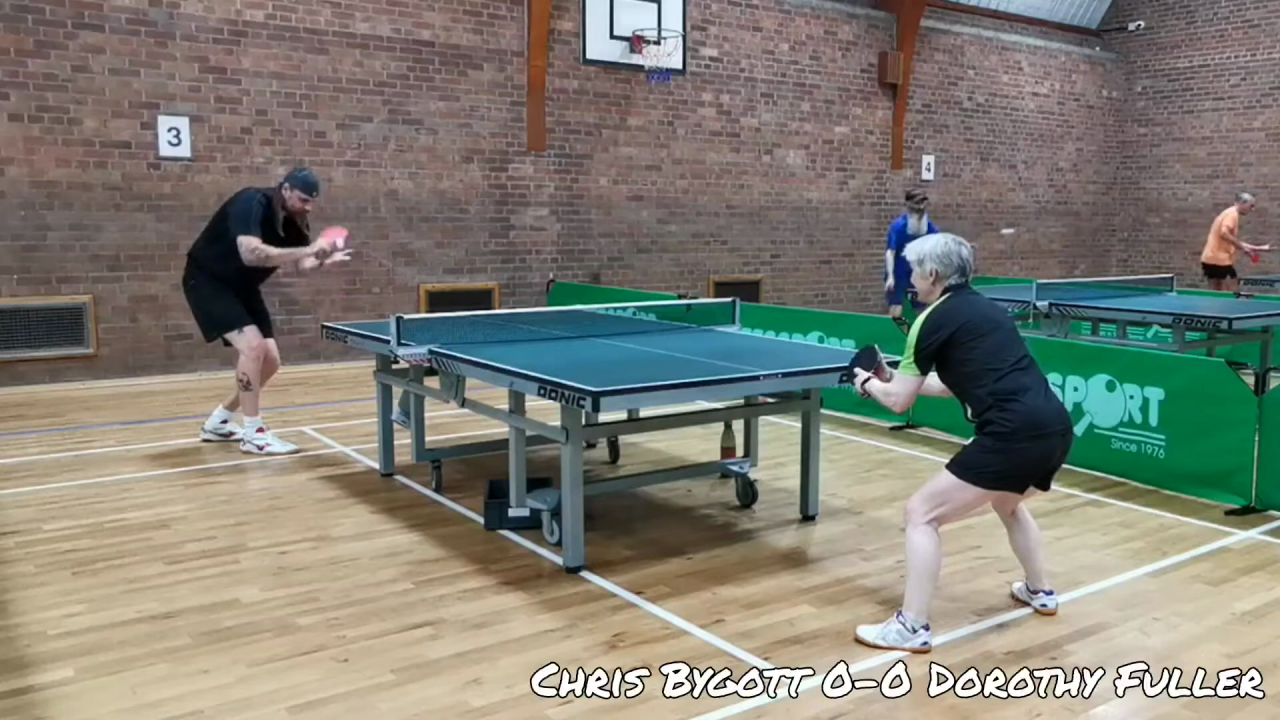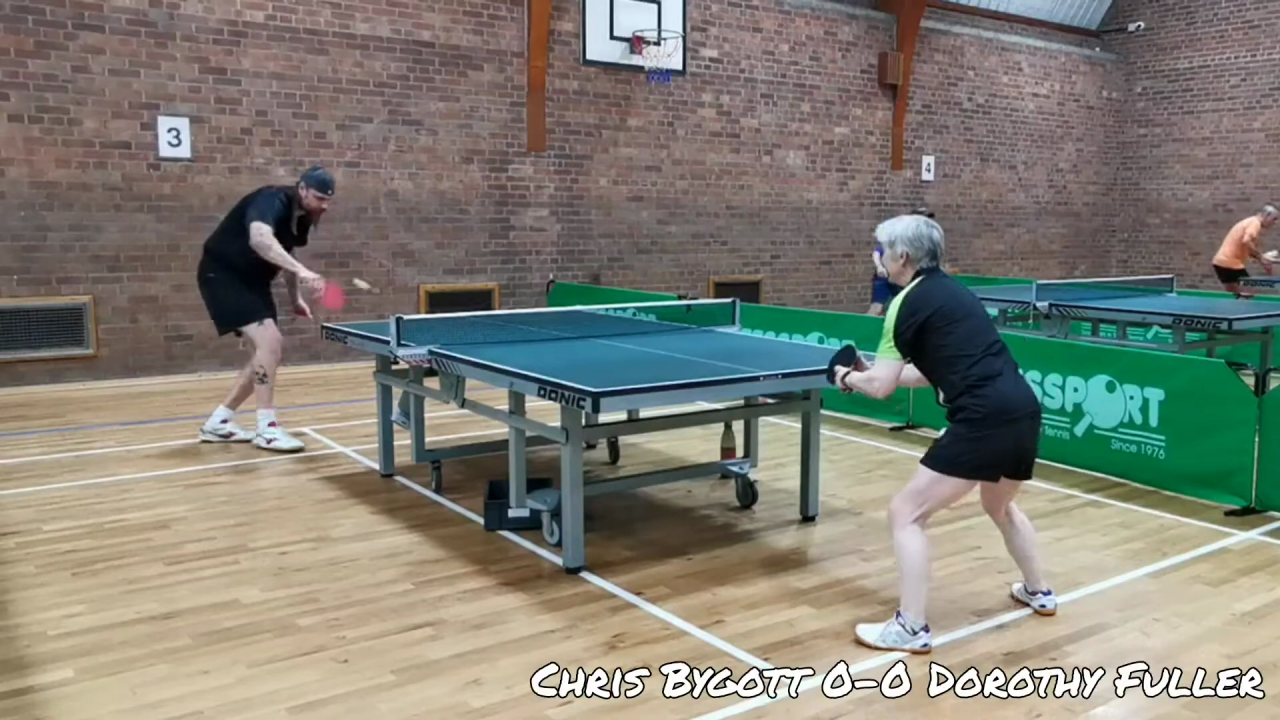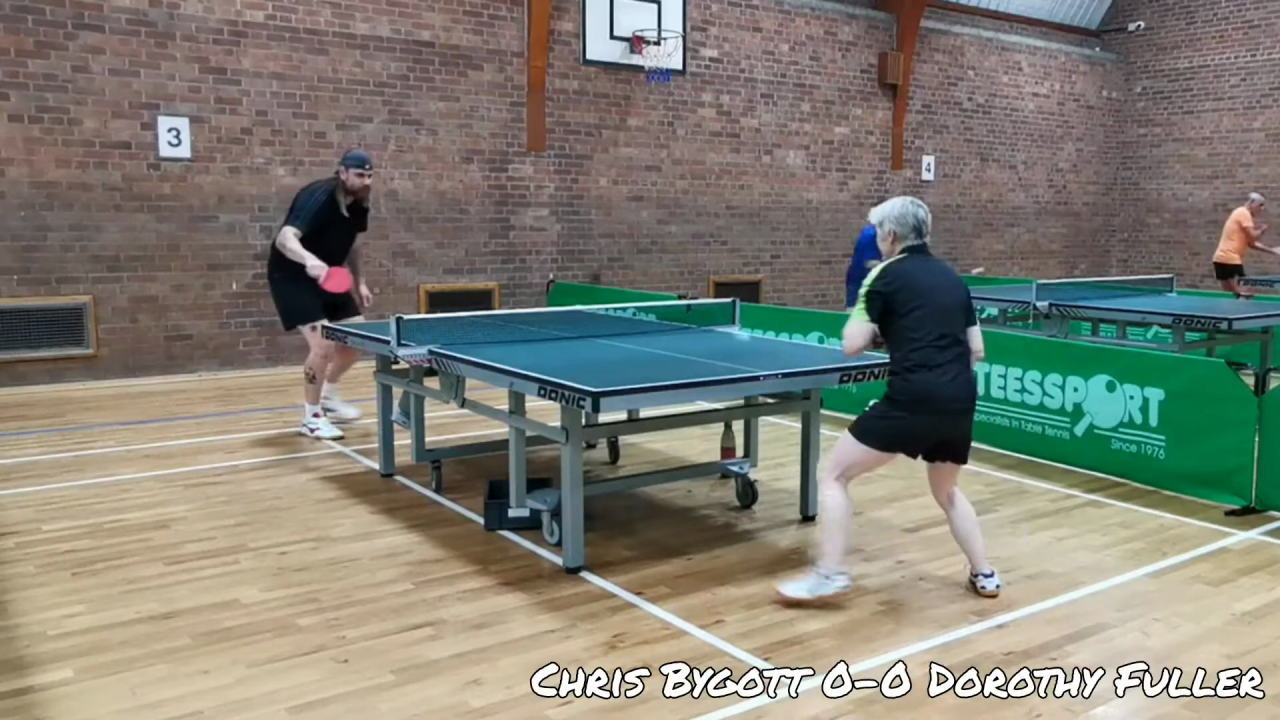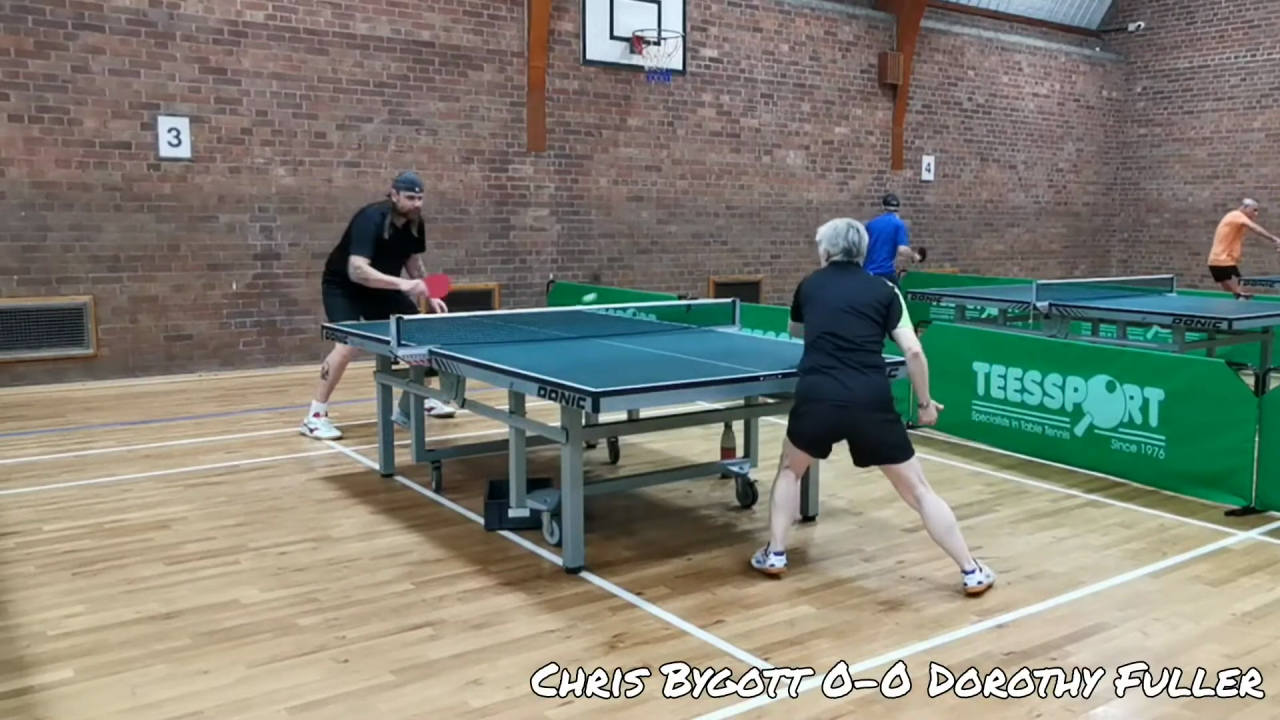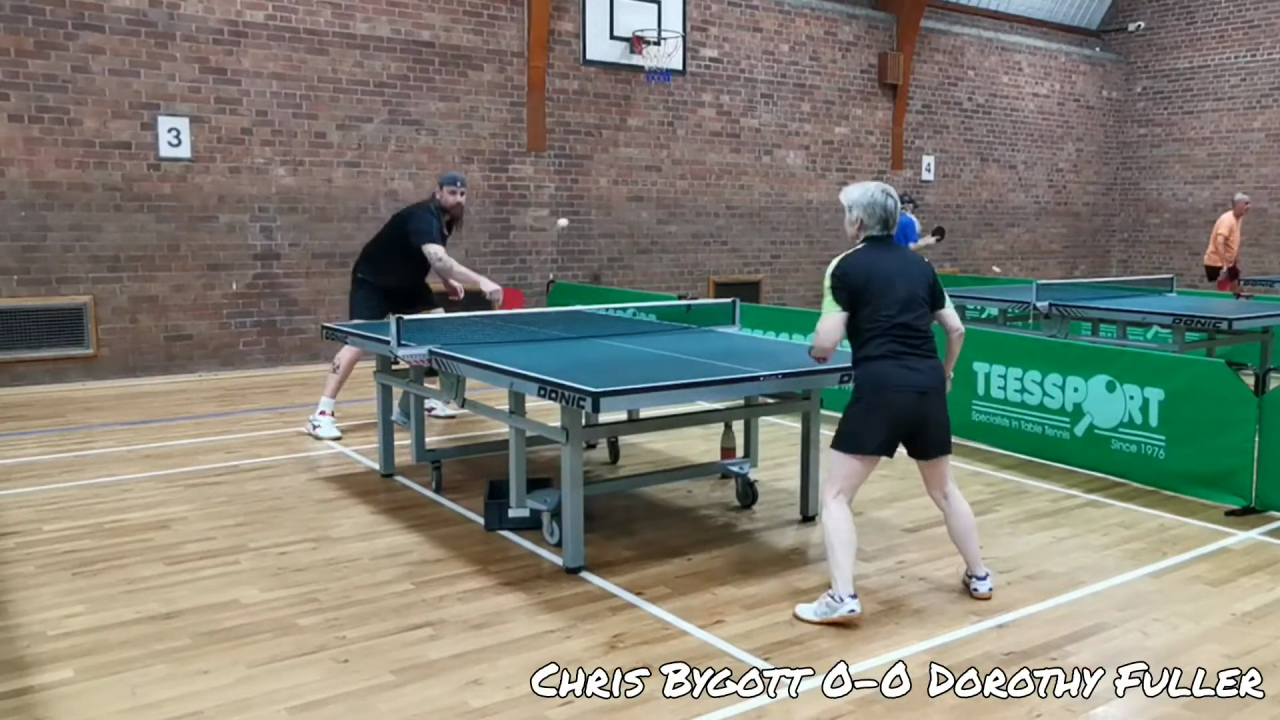
dt=0.5s
person 1, frame 1
left shoulder: (935, 319)
right shoulder: (983, 309)
left elbow: (898, 401)
left wrist: (867, 383)
right wrist: (894, 377)
left hip: (1015, 435)
right hip: (1056, 428)
left knee: (921, 513)
right knee: (1007, 503)
left ankle: (912, 627)
right ankle: (1040, 591)
person 1, frame 2
left shoulder: (910, 301)
right shoulder: (952, 291)
left elbow: (880, 387)
left wrist: (849, 378)
right wrist: (872, 371)
left hip: (985, 420)
right hip: (1023, 411)
left knee: (905, 514)
right knee: (1000, 506)
left ankle: (912, 628)
right ankle: (1040, 593)
person 1, frame 3
left shoulder: (886, 276)
right shoulder: (954, 279)
left elbow: (852, 345)
right elbow: (976, 351)
left wrist: (878, 332)
left hip: (911, 399)
right hip: (960, 401)
left knee: (833, 474)
right knee: (946, 491)
left ankle: (828, 574)
right ankle: (984, 575)
person 1, frame 4
left shoulder: (809, 287)
right shoulder: (884, 291)
right elbow: (913, 351)
right wrist: (925, 402)
left hip: (817, 398)
right hip: (872, 402)
left knee: (789, 470)
right knee: (917, 491)
left ankle: (775, 554)
right ankle: (971, 571)
person 1, frame 5
left shoulder: (847, 267)
right shoulder: (920, 265)
left elbow: (828, 341)
right elbow: (956, 329)
left wrist: (819, 352)
right wrist: (944, 373)
left hip: (880, 392)
right hip: (928, 390)
left knee: (835, 495)
right knee: (944, 490)
left ankle: (842, 597)
right ankle: (979, 576)
person 2, frame 1
left shoulder: (295, 220)
right shoulder: (252, 203)
left elbow: (303, 262)
right elbow: (251, 254)
left wrist: (323, 259)
right wrist: (308, 250)
left hip: (243, 287)
right hip: (207, 281)
left knee: (270, 360)
right knee: (253, 347)
left ankle: (218, 422)
right ankle: (254, 432)
person 2, frame 2
left shoulder: (304, 216)
right shoulder: (274, 201)
right elbow: (259, 238)
left wrist: (296, 297)
right wrist: (300, 270)
left hip: (250, 279)
right hip: (222, 275)
left knee: (265, 353)
right knee: (270, 341)
left ankle: (218, 422)
right ankle: (267, 427)
person 2, frame 3
left shoulder: (360, 204)
right shoulder: (318, 197)
right elbow: (284, 239)
left wrist: (359, 281)
right wrist: (310, 260)
left hip: (325, 278)
right hip: (291, 276)
right knee: (323, 345)
left ankle: (328, 394)
right ankle: (312, 416)
person 2, frame 4
left shoulder: (415, 224)
right shoulder: (370, 220)
left elbow: (413, 261)
right elbow: (357, 271)
left wrist: (430, 296)
right wrist: (402, 284)
left hip: (384, 289)
right hip: (343, 286)
right knee: (348, 345)
left ankle: (420, 399)
right ankle: (315, 415)
person 2, frame 5
left shoulder: (446, 219)
right shoulder: (423, 218)
right elbow: (439, 258)
left wrist: (448, 280)
right wrist: (481, 281)
left hip: (407, 284)
right hip: (372, 282)
left ankle: (423, 399)
right ankle: (323, 412)
